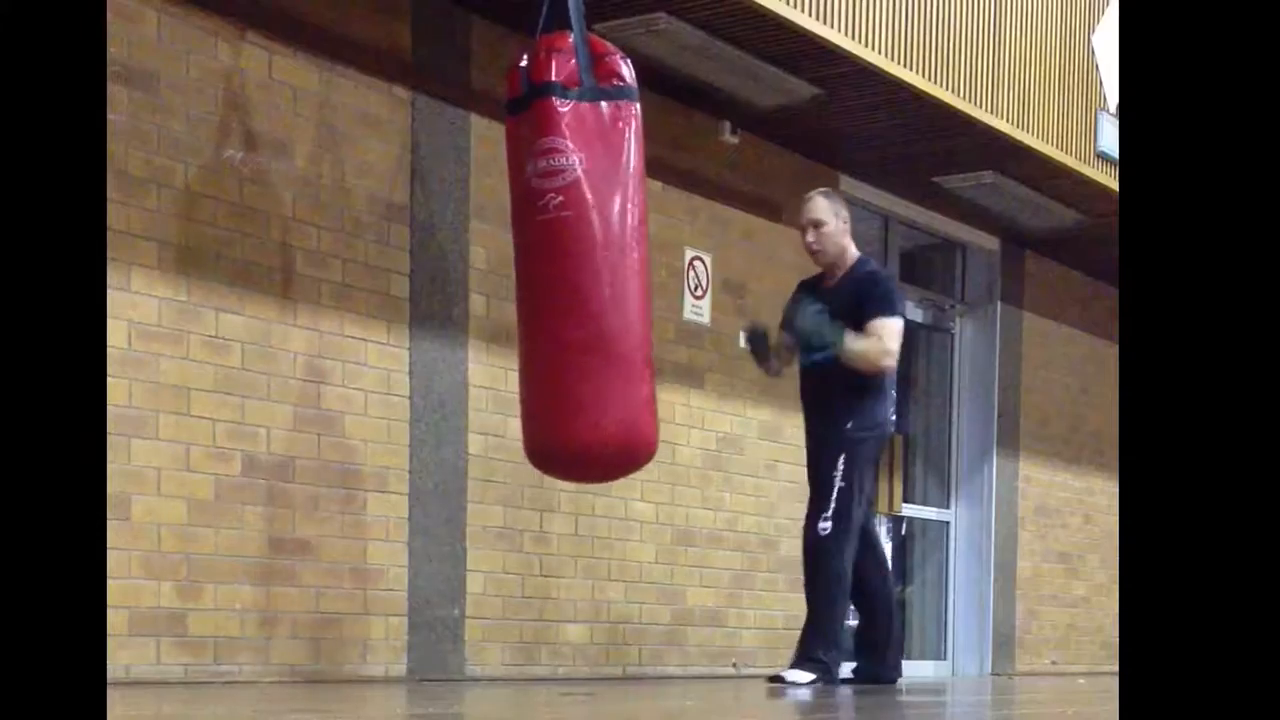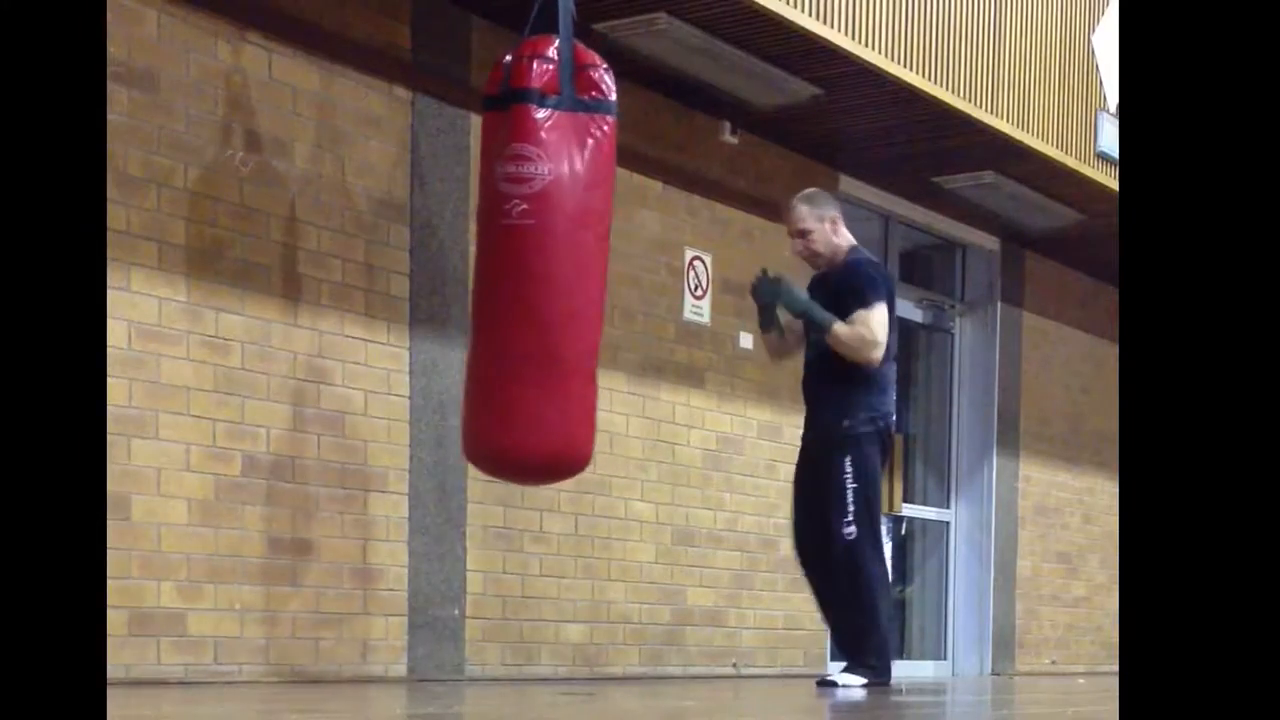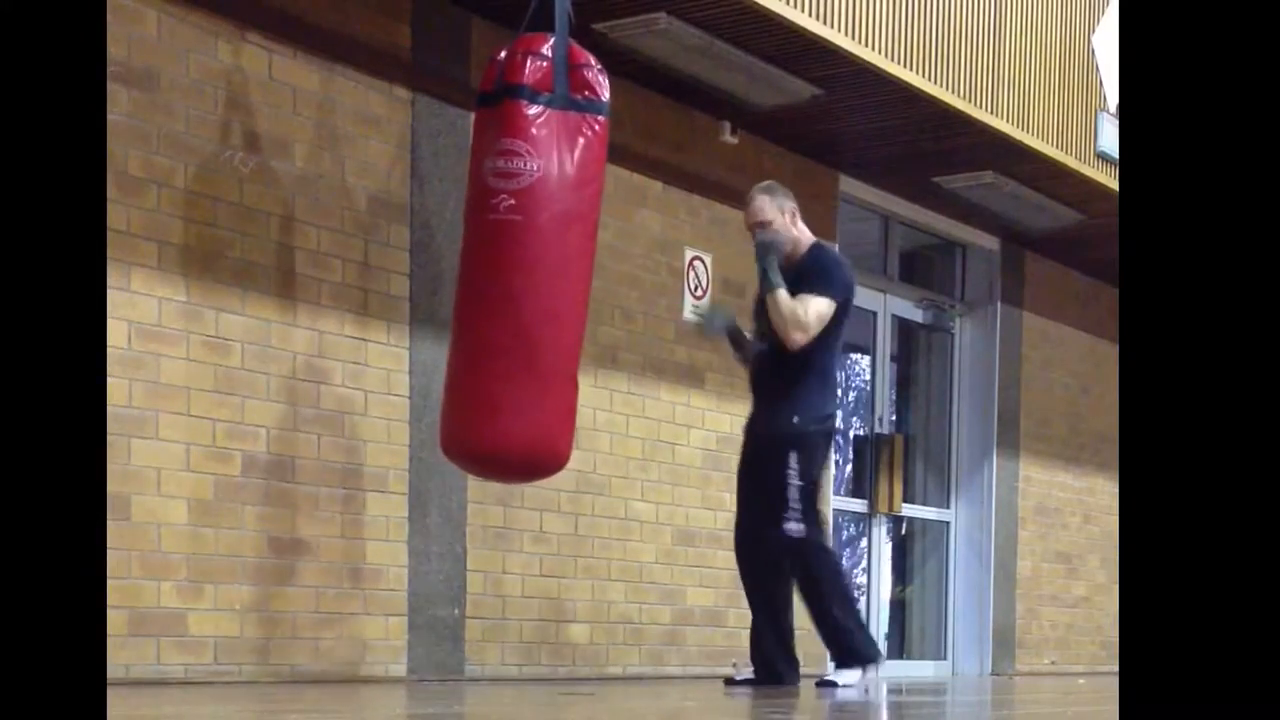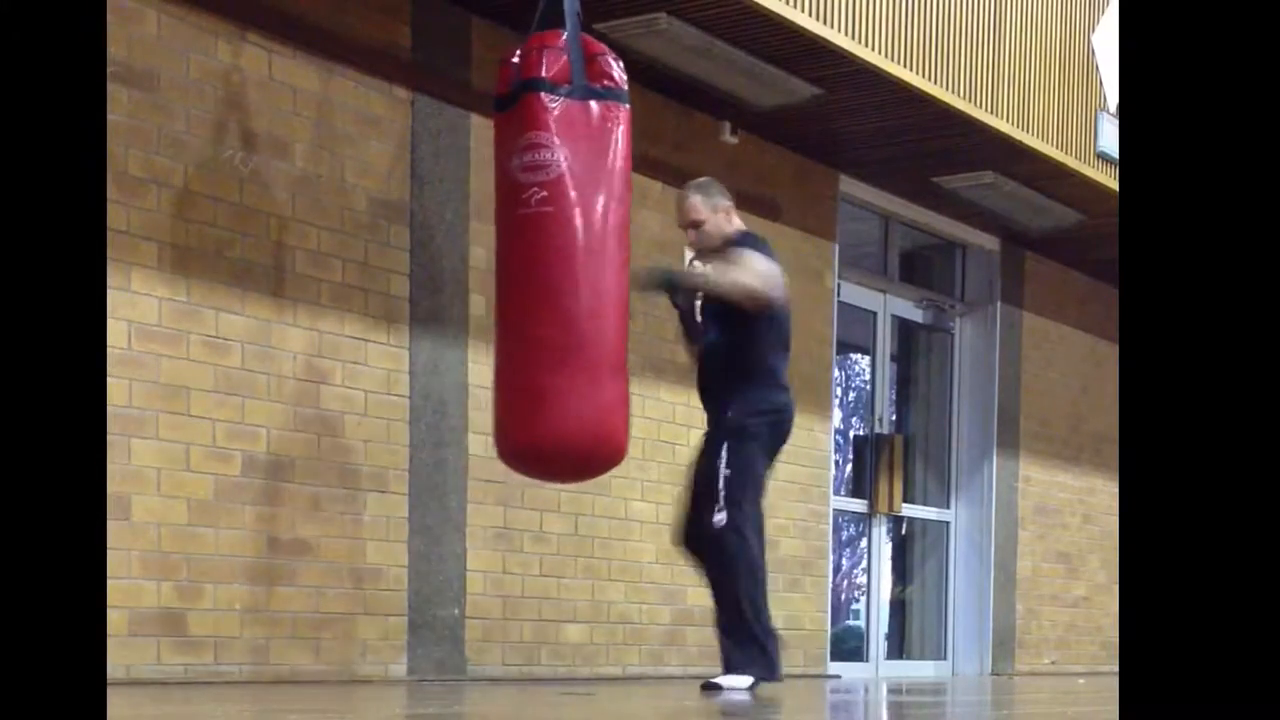
dt=0.5s
person 1, frame 1
left shoulder: (876, 282)
right shoulder: (809, 291)
left elbow: (884, 355)
right elbow: (782, 361)
left wrist: (826, 335)
right wrist: (763, 349)
left hip: (856, 429)
right hip: (825, 431)
left knee: (826, 538)
right knee: (859, 542)
left ankle: (818, 658)
right ankle: (880, 660)
person 1, frame 2
left shoulder: (864, 272)
right shoulder: (821, 282)
left elbow: (872, 349)
right elbow: (779, 348)
left wrist: (811, 313)
right wrist: (767, 307)
left hip: (856, 427)
right hip: (824, 426)
left knee: (853, 541)
right knee: (813, 543)
left ankle: (871, 661)
right ankle: (862, 653)
person 1, frame 3
left shoulder: (825, 267)
right shoulder: (774, 279)
left elbow: (796, 334)
left wrist: (770, 270)
right wrist: (733, 331)
left hip: (801, 420)
right hip: (766, 420)
left knee: (796, 535)
right knee: (754, 539)
left ankle: (857, 653)
right ankle: (774, 661)
person 1, frame 4
left shoulder: (748, 253)
right shoulder: (716, 272)
left elbow: (749, 282)
right elbow: (707, 351)
left wrist: (679, 276)
right wrist: (684, 307)
left hip: (750, 414)
right hip: (734, 417)
left knee: (724, 528)
right knee: (704, 532)
left ankle: (749, 660)
right ankle: (757, 651)
